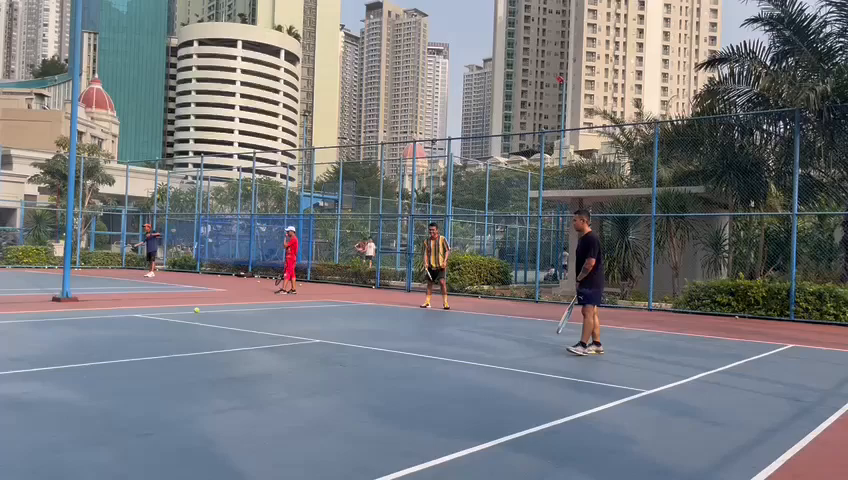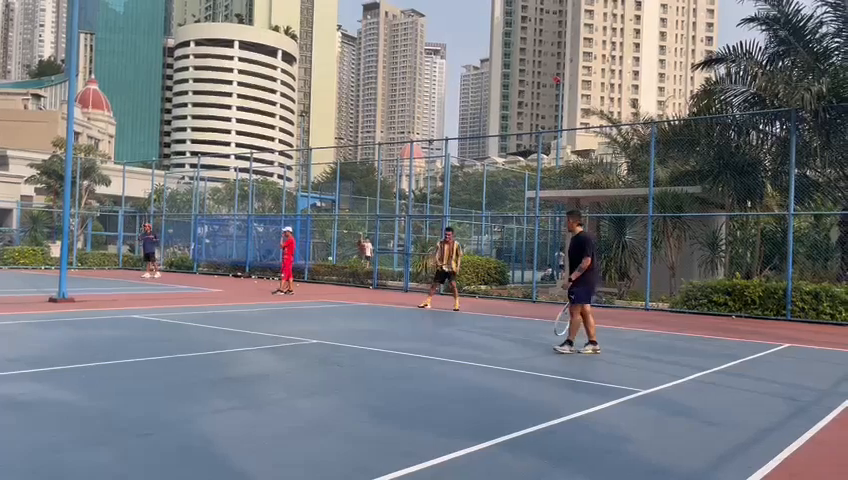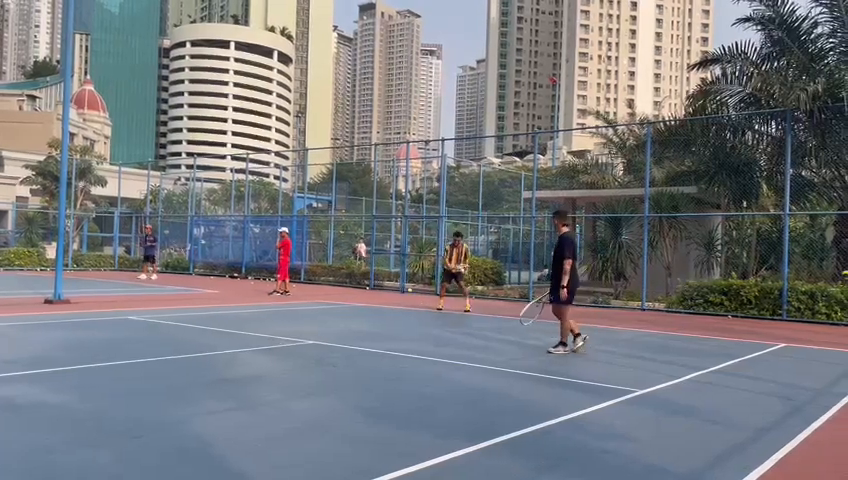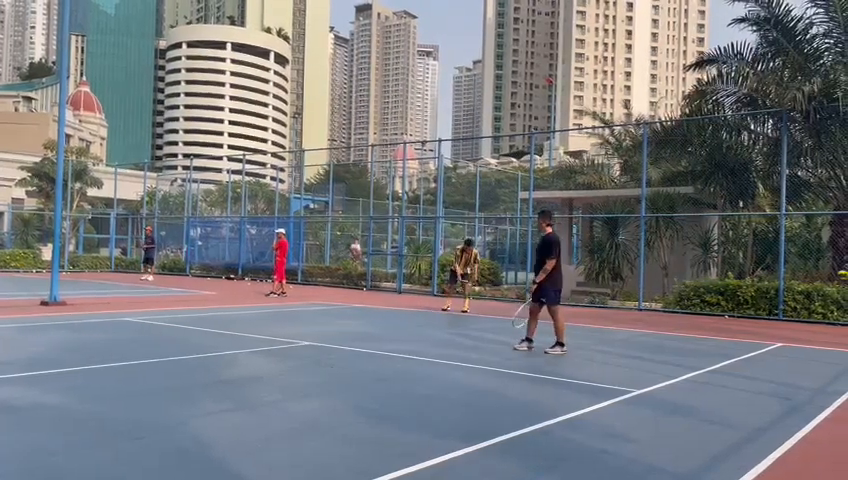
dt=0.4s
person 1, frame 1
left shoulder: (592, 238)
right shoulder: (582, 238)
left elbow: (590, 263)
left wrist: (578, 279)
right wrist: (580, 281)
left hip: (591, 283)
right hip: (587, 283)
left knee: (587, 312)
right knee: (592, 313)
left ankle: (583, 345)
right ankle: (596, 344)
person 1, frame 2
left shoulder: (584, 238)
right shoulder: (576, 238)
left elbow: (586, 262)
left wrist: (570, 278)
right wrist: (571, 279)
left hip: (583, 282)
right hip: (582, 282)
left knee: (575, 311)
right knee: (585, 312)
left ankle: (569, 344)
right ankle: (593, 343)
person 1, frame 3
left shoulder: (566, 239)
right shoulder: (564, 238)
left elbow: (567, 264)
left wrist: (563, 286)
right wrist: (558, 284)
left hip: (565, 283)
right hip: (560, 283)
left knee: (562, 312)
right knee: (557, 311)
left ankle: (564, 344)
right ankle: (578, 336)
person 1, frame 4
left shoulder: (552, 239)
right shoulder: (545, 238)
left elbow: (551, 264)
left wrist: (536, 281)
right wrist: (537, 281)
left hip: (551, 284)
right hip: (543, 284)
left knee: (555, 313)
right knee: (533, 311)
left ankle: (561, 345)
right ankle: (528, 340)
